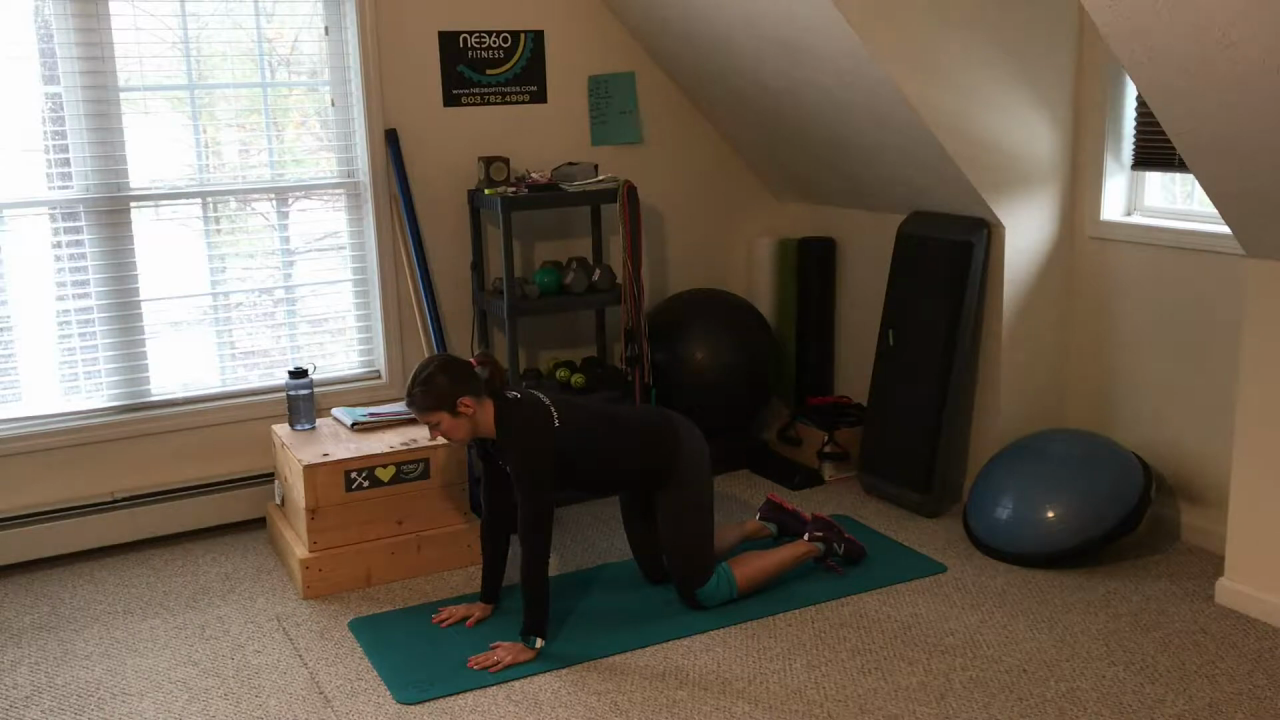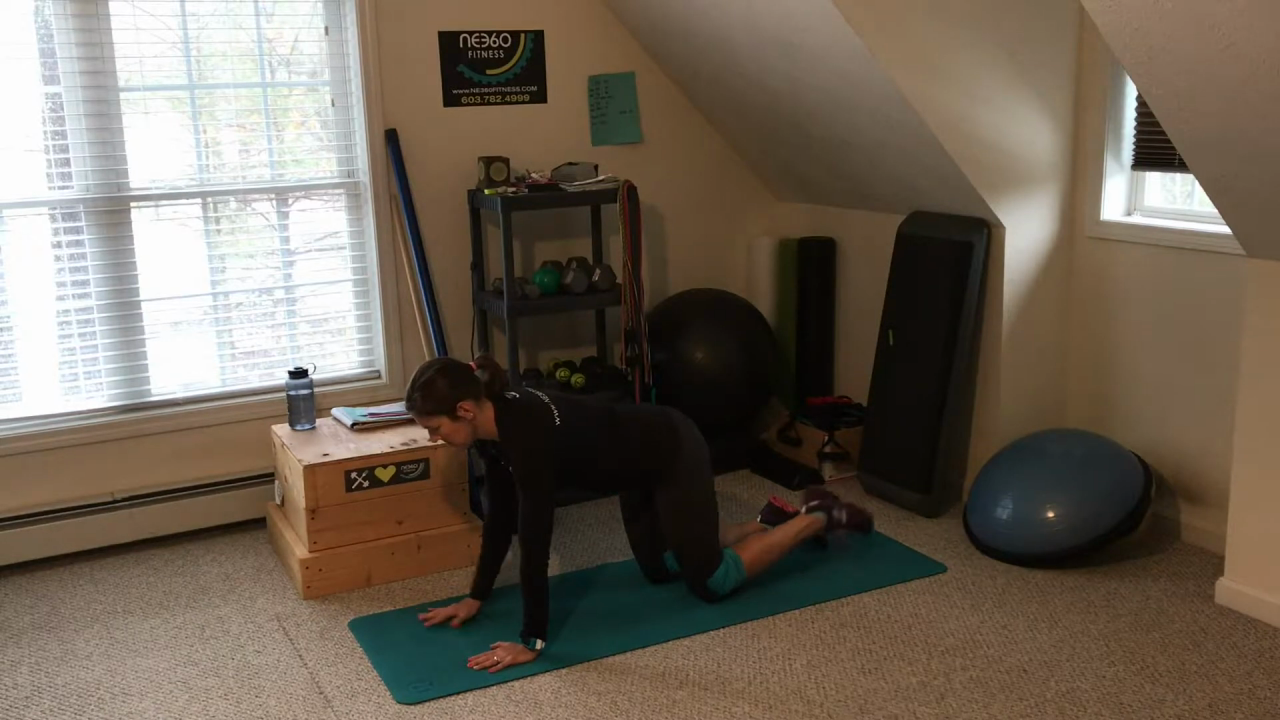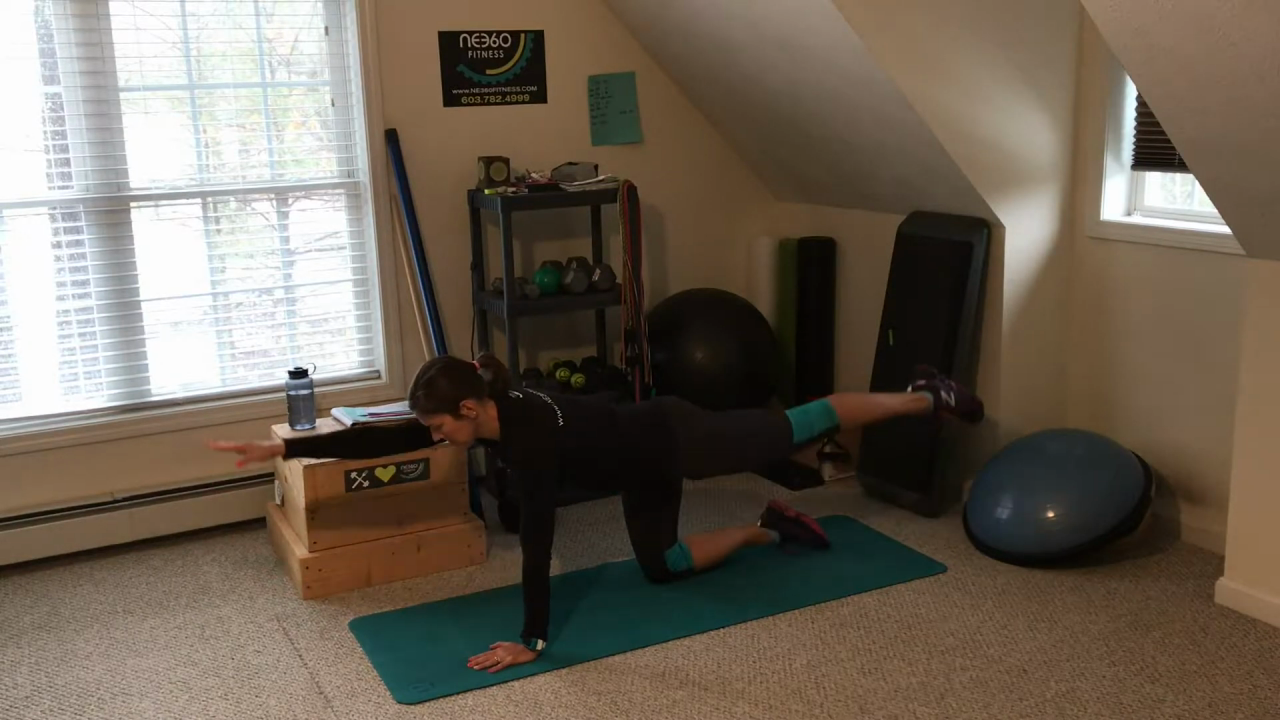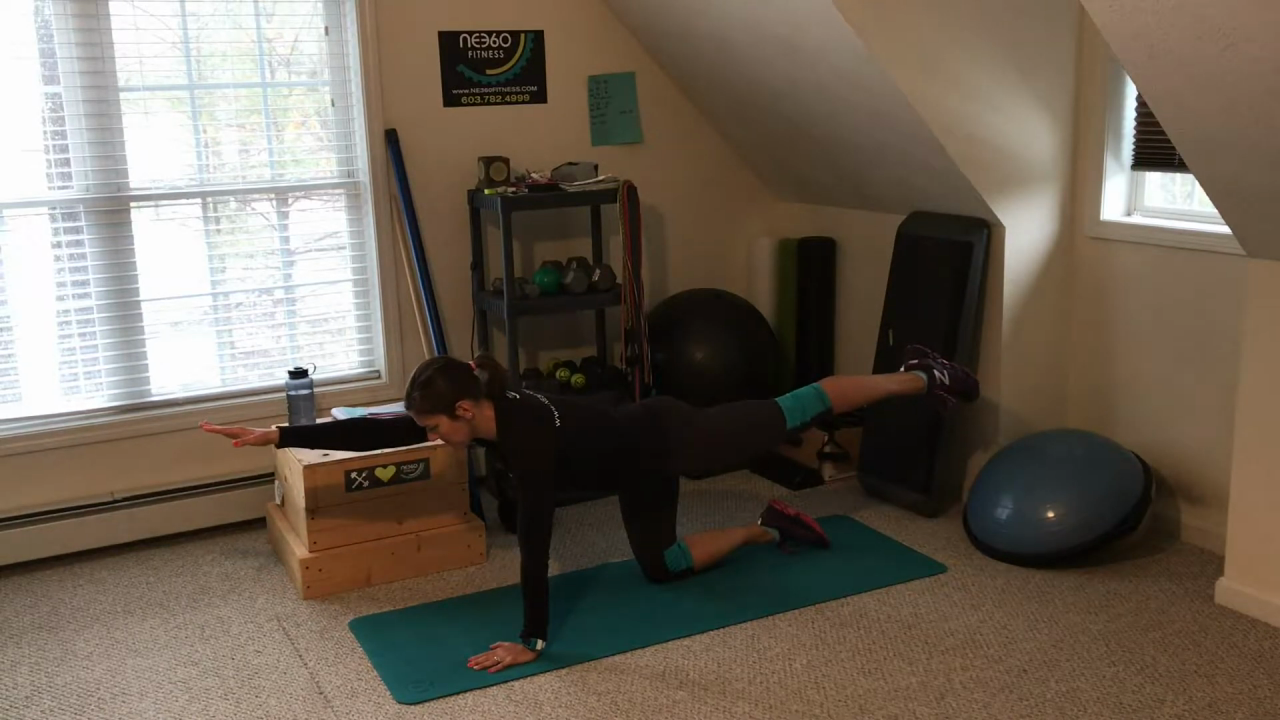
dt=0.7s
person 1, frame 1
left shoulder: (526, 431)
right shoulder: (492, 424)
left elbow: (534, 537)
right elbow: (497, 516)
left wrist: (531, 641)
right wrist: (486, 599)
left hip: (675, 456)
right hip: (642, 460)
left knee: (699, 590)
right knee: (658, 571)
left ankle: (816, 543)
right ankle: (767, 521)
person 1, frame 2
left shoulder: (525, 431)
right shoulder: (491, 426)
left elbow: (535, 539)
right elbow: (500, 518)
left wrist: (531, 641)
right wrist: (476, 598)
left hip: (672, 453)
right hip: (643, 459)
left knee: (711, 581)
right knee: (660, 568)
left ankle: (817, 518)
right ankle: (766, 521)
person 1, frame 3
left shoulder: (529, 433)
right shoulder: (479, 415)
left elbow: (537, 538)
right elbow: (384, 438)
left wrist: (531, 642)
right wrist: (282, 448)
left hip: (677, 441)
right hip: (647, 460)
left knee: (801, 424)
right knee: (661, 567)
left ankle: (927, 396)
right ankle: (770, 525)
person 1, frame 4
left shoulder: (527, 432)
right shoulder: (477, 413)
left elbow: (535, 537)
right elbow: (376, 432)
left wrist: (532, 640)
right wrist: (276, 435)
left hip: (672, 441)
right hip: (642, 465)
left knee: (794, 411)
right knee: (662, 567)
left ankle: (920, 378)
right ankle: (769, 528)
